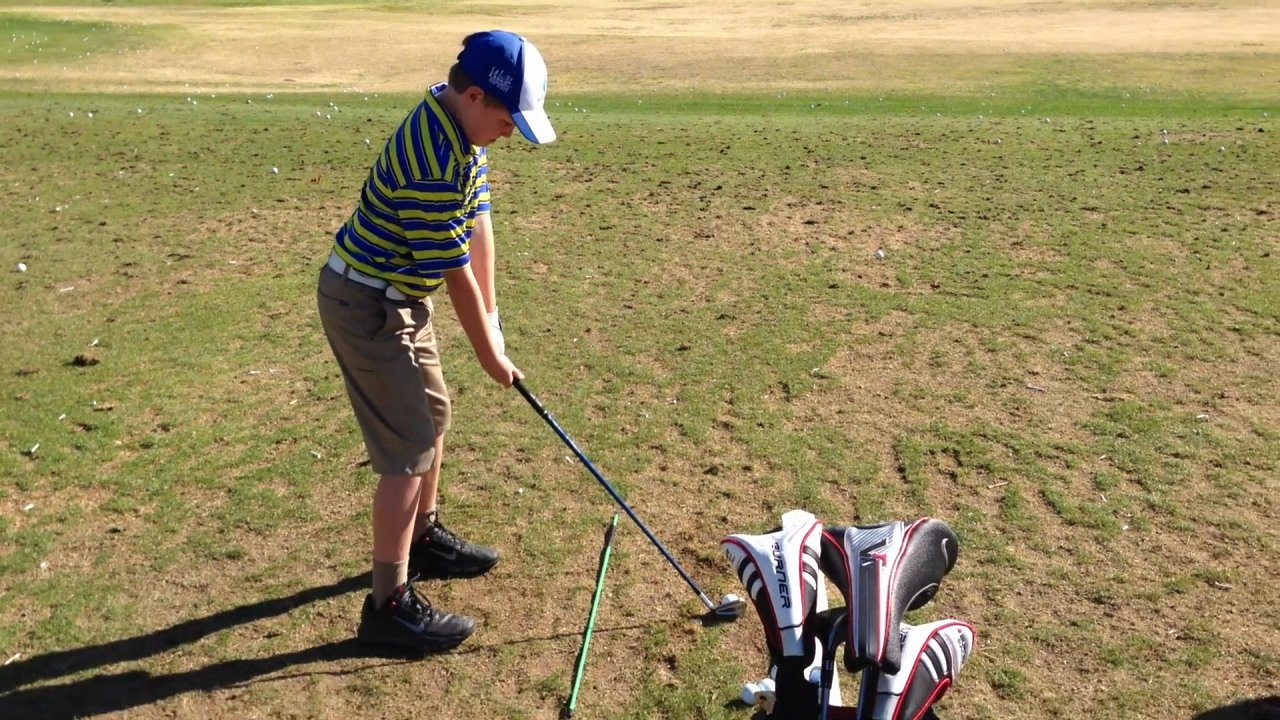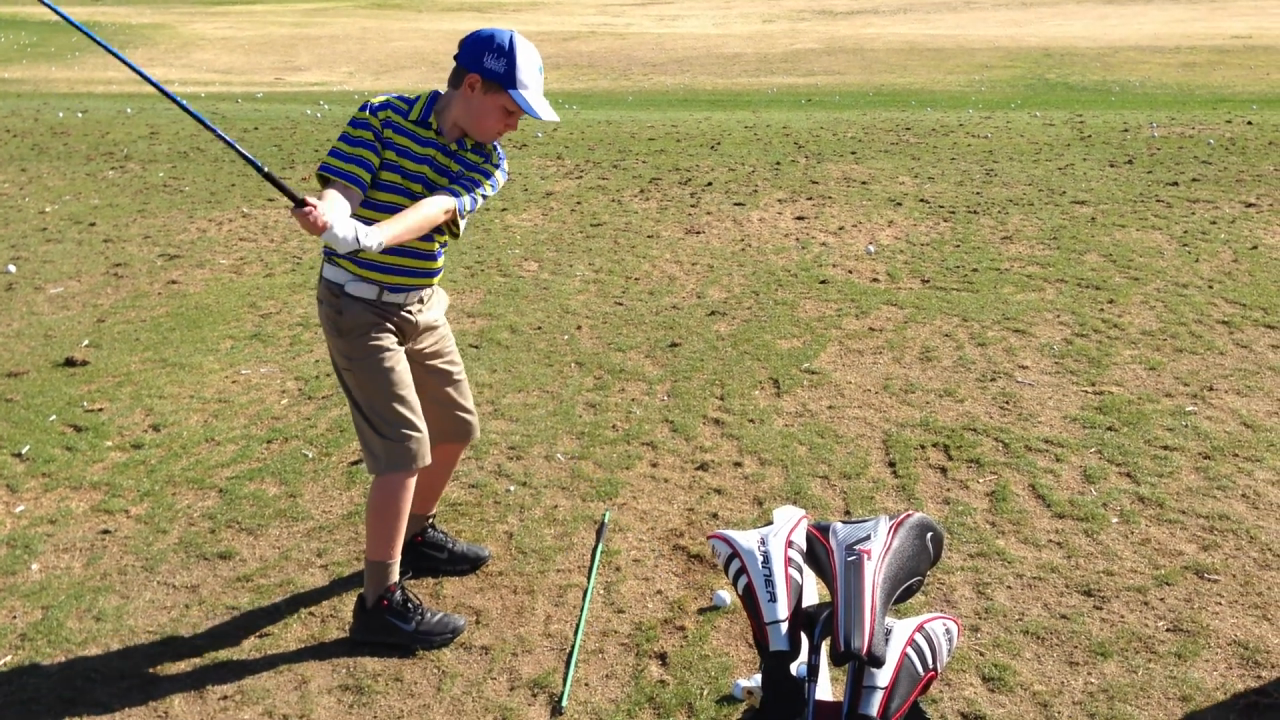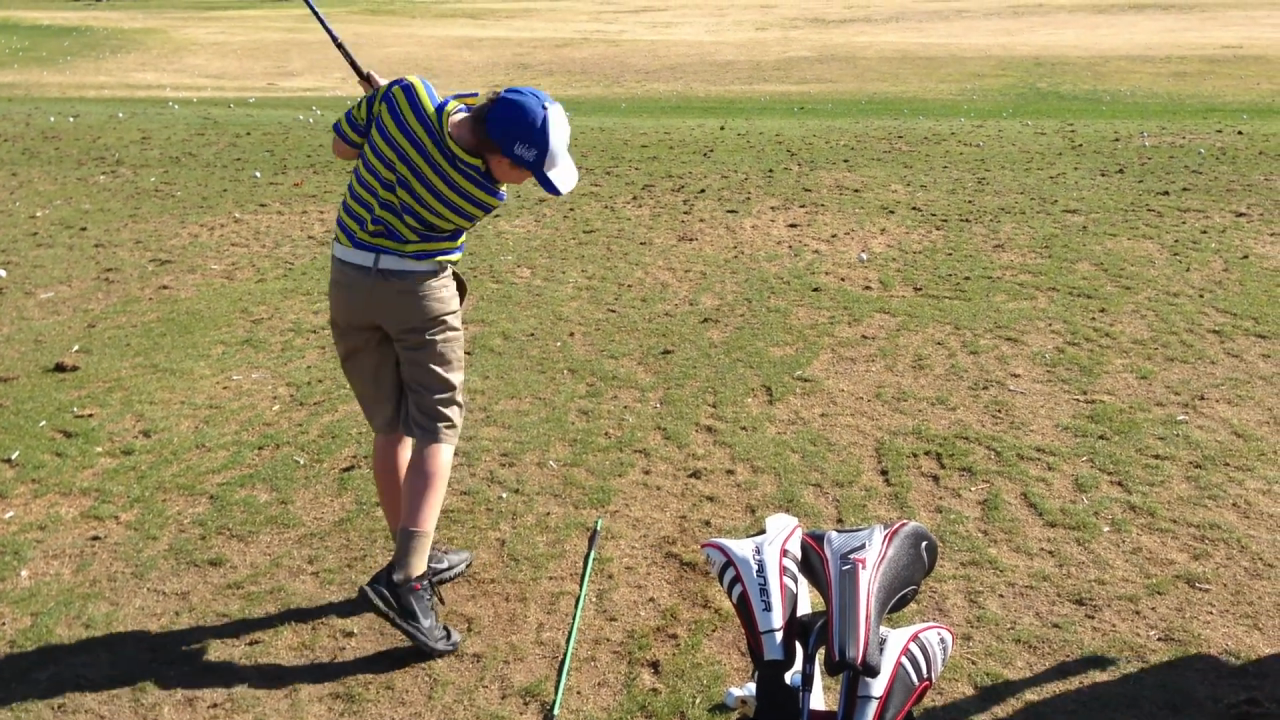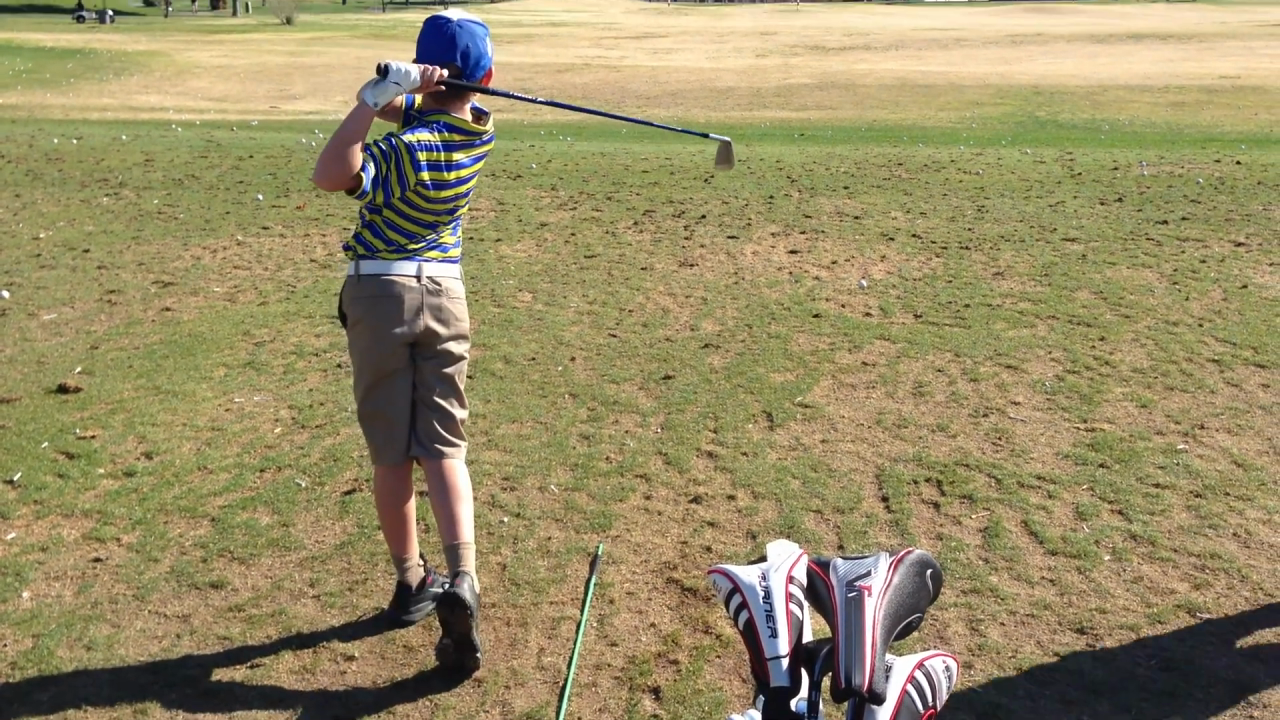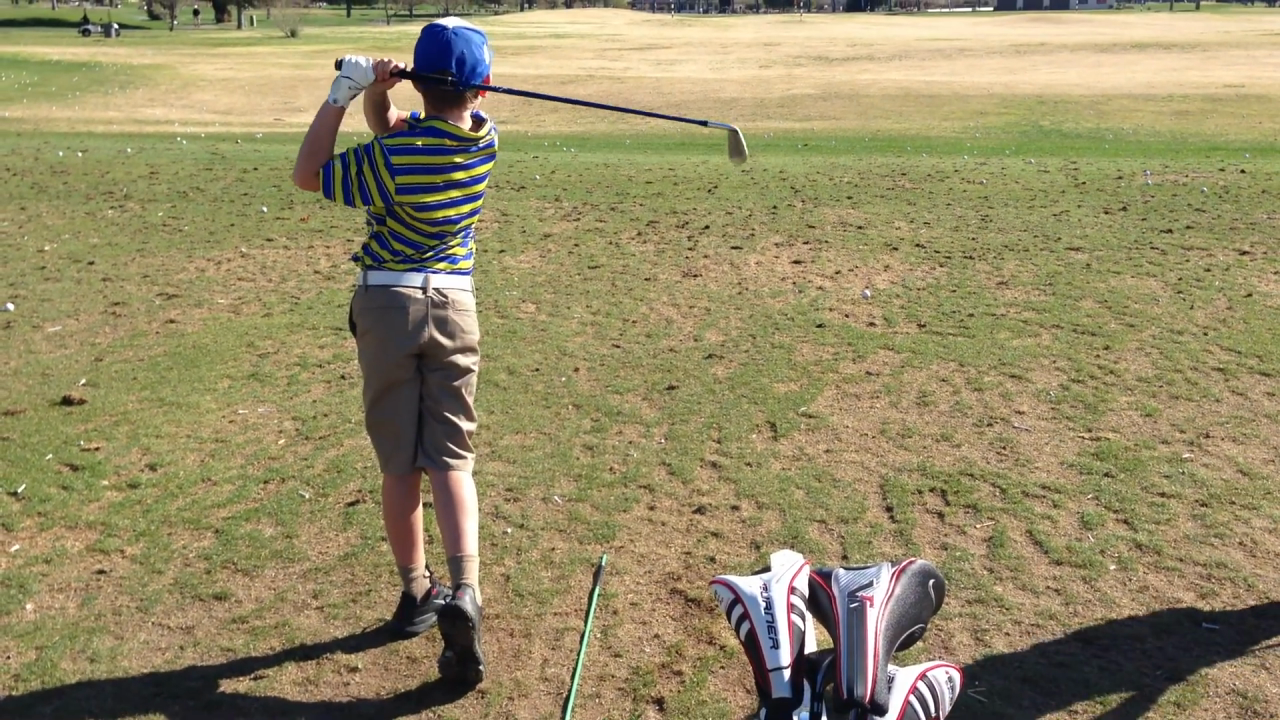
dt=1s
person 1, frame 1
left shoulder: (457, 125)
right shoulder: (433, 162)
left elbow: (479, 223)
right elbow: (456, 271)
left wrist: (492, 317)
right wrist: (488, 354)
left hip: (398, 297)
right hip: (367, 306)
left knee: (432, 415)
right knee: (407, 449)
left ankle: (423, 537)
right ankle: (389, 604)
person 1, frame 2
left shoulder: (486, 164)
right shoulder: (383, 116)
left elbow: (437, 208)
right elbow: (337, 184)
left wrist: (371, 237)
right wrist: (328, 213)
left hip: (420, 303)
right hip: (358, 305)
left knee: (455, 428)
right knee: (405, 449)
left ankle: (415, 537)
right ankle: (380, 603)
person 1, frame 3
left shoulder: (409, 96)
right shoulder: (484, 190)
left elbow: (345, 140)
left hip: (352, 280)
right hip: (423, 294)
left knee: (390, 427)
right knee: (436, 435)
left ankle: (414, 556)
right ankle: (408, 577)
person 1, frame 4
left shoulder: (411, 149)
right shoulder: (478, 127)
left elbow: (328, 175)
right elbow: (394, 108)
left wrist: (380, 93)
right wrist: (388, 94)
left hip: (379, 293)
right hip: (443, 294)
left knee: (391, 453)
right knee: (443, 446)
left ankle: (413, 581)
right ankle: (461, 579)
person 1, frame 5
left shoulder: (395, 159)
right shoulder: (485, 138)
left elbow: (308, 174)
left wrist: (340, 95)
right wrist: (372, 91)
left hip: (386, 305)
right hip: (453, 305)
left knee: (399, 462)
right knee: (451, 458)
left ankle: (417, 592)
right ankle: (465, 591)
